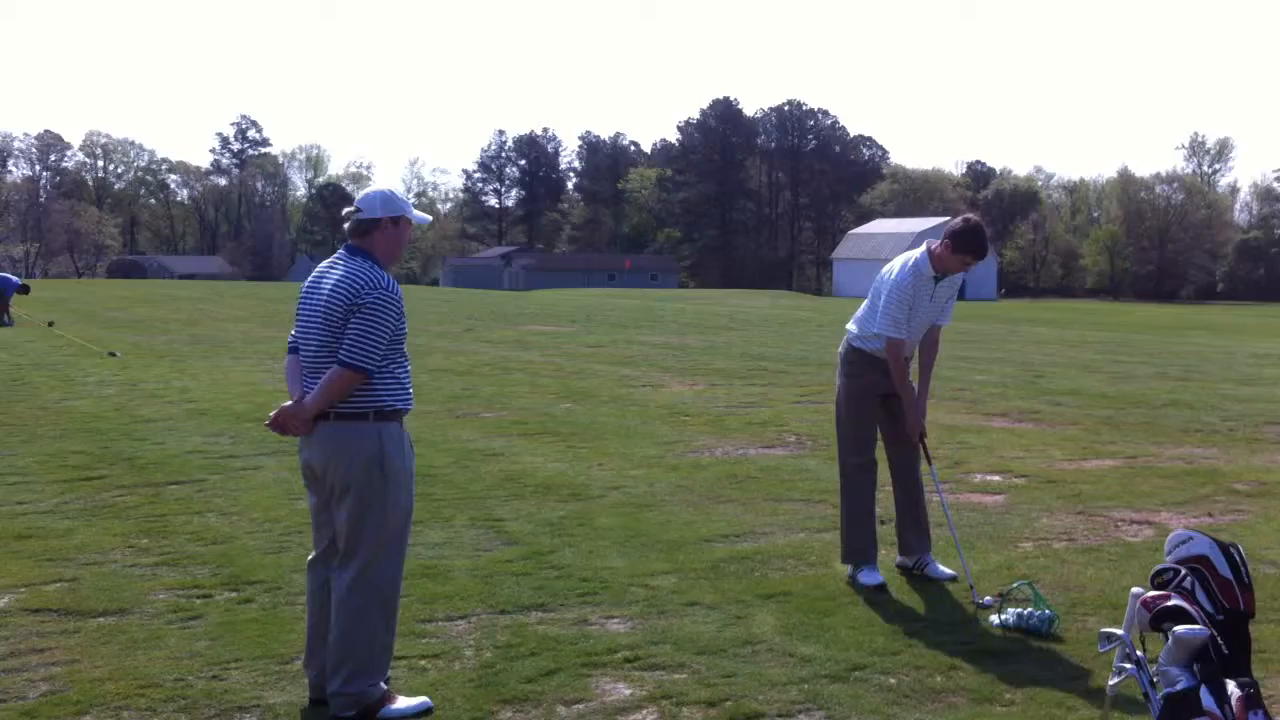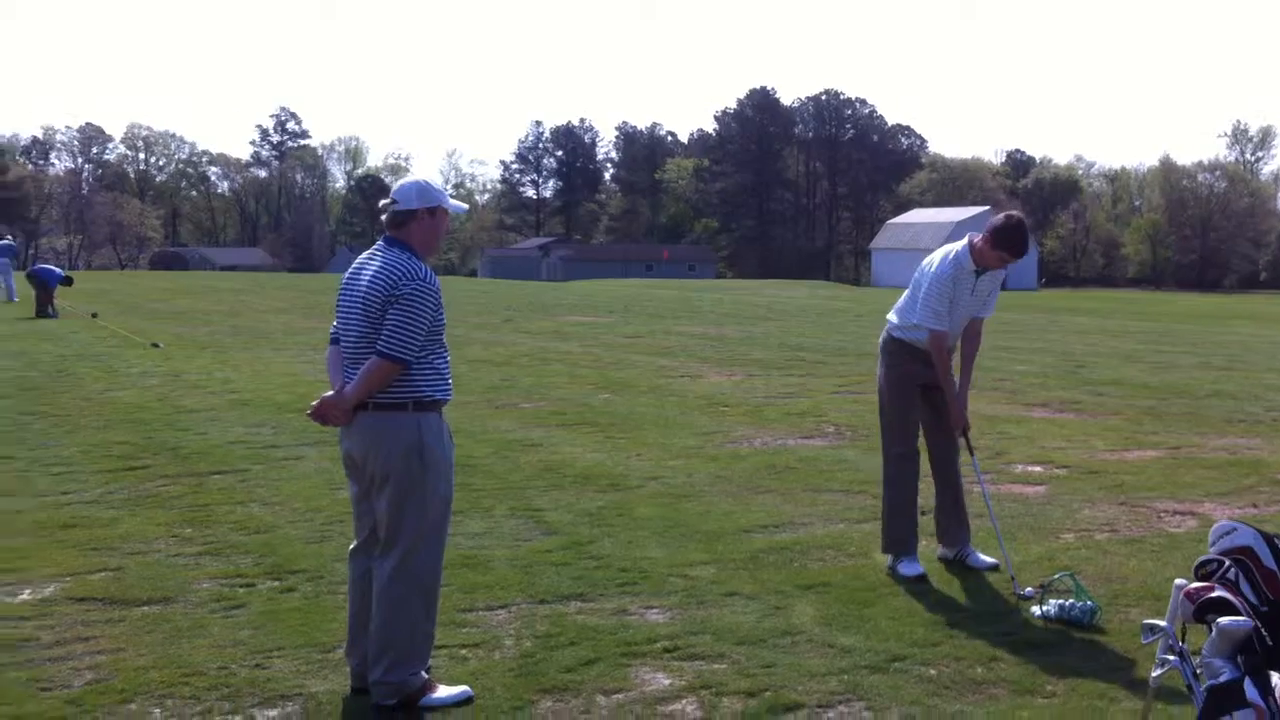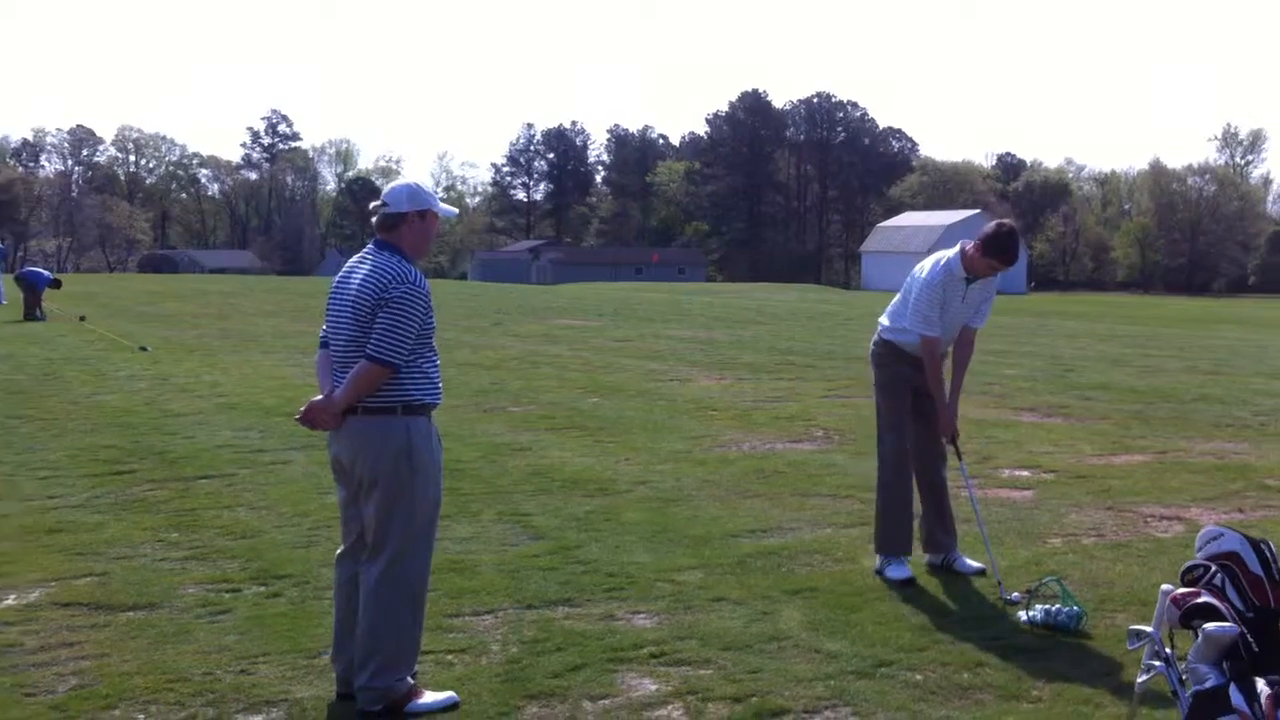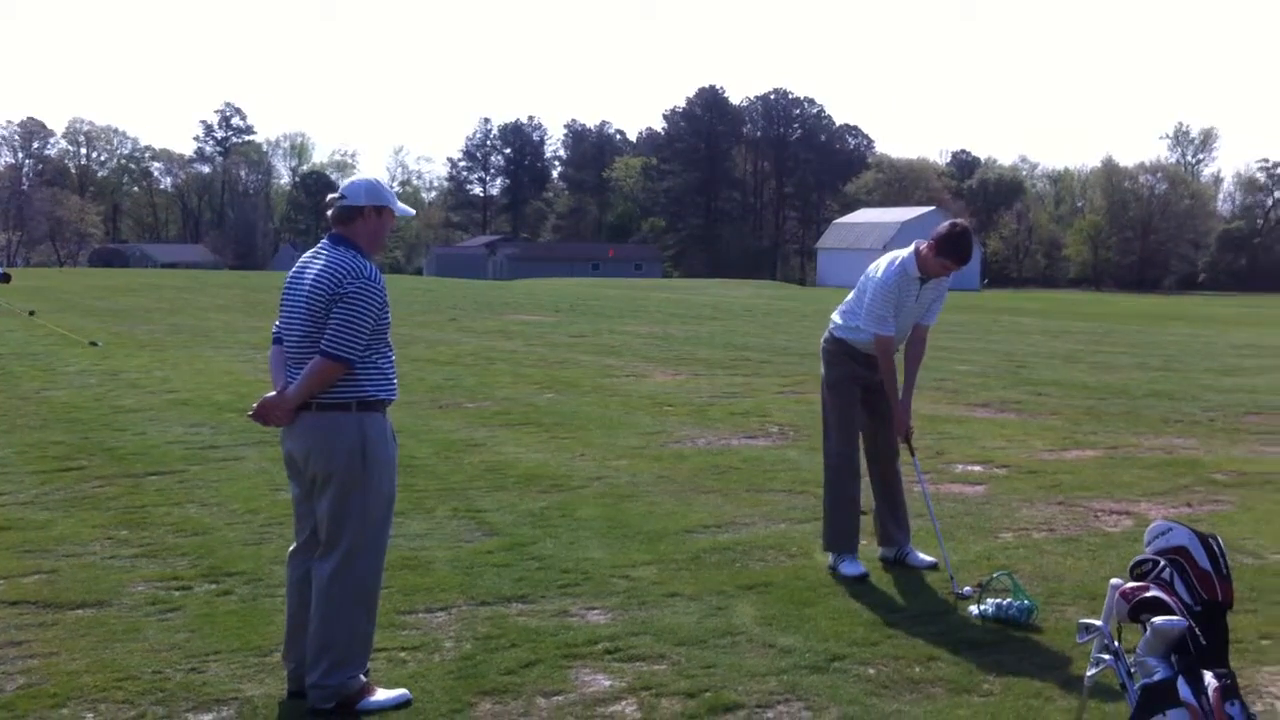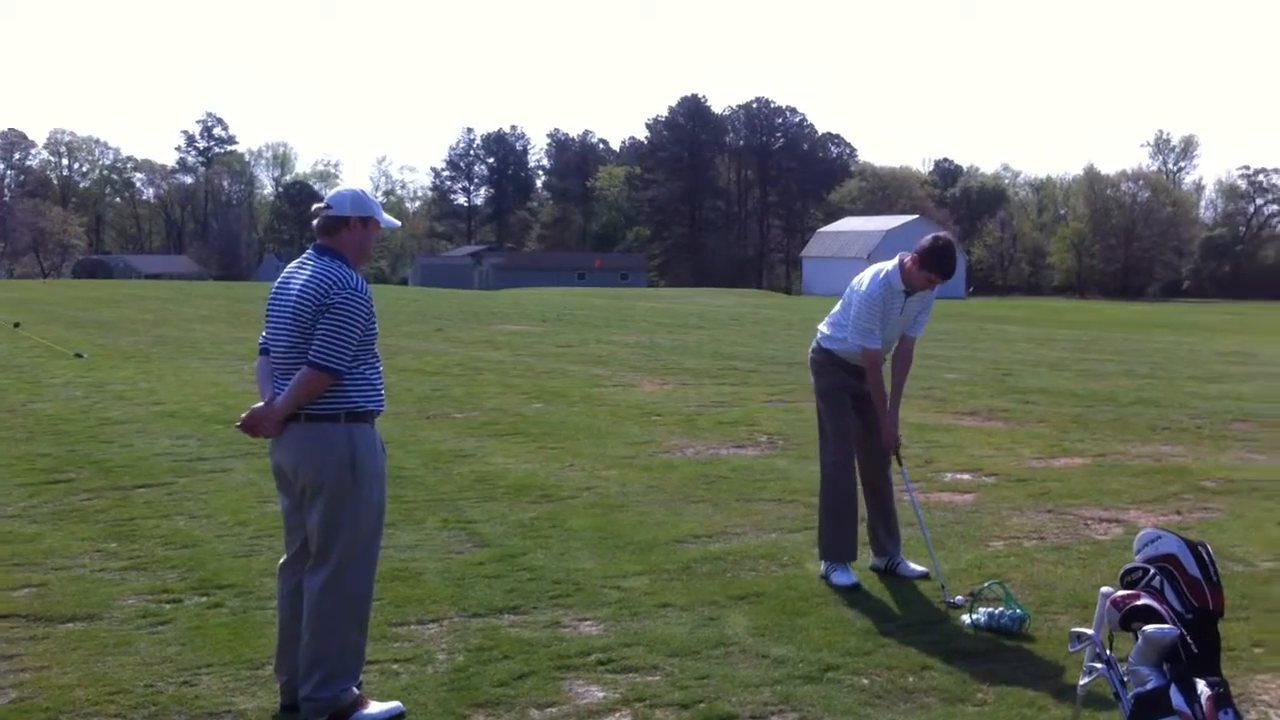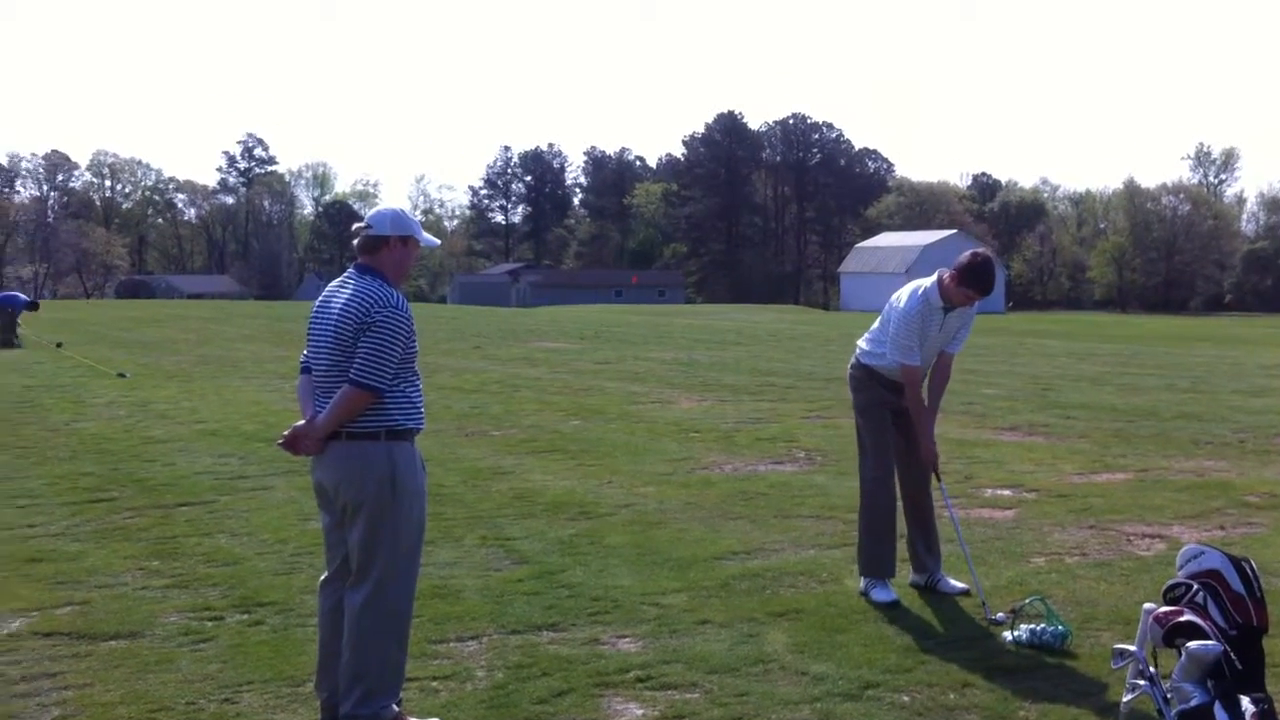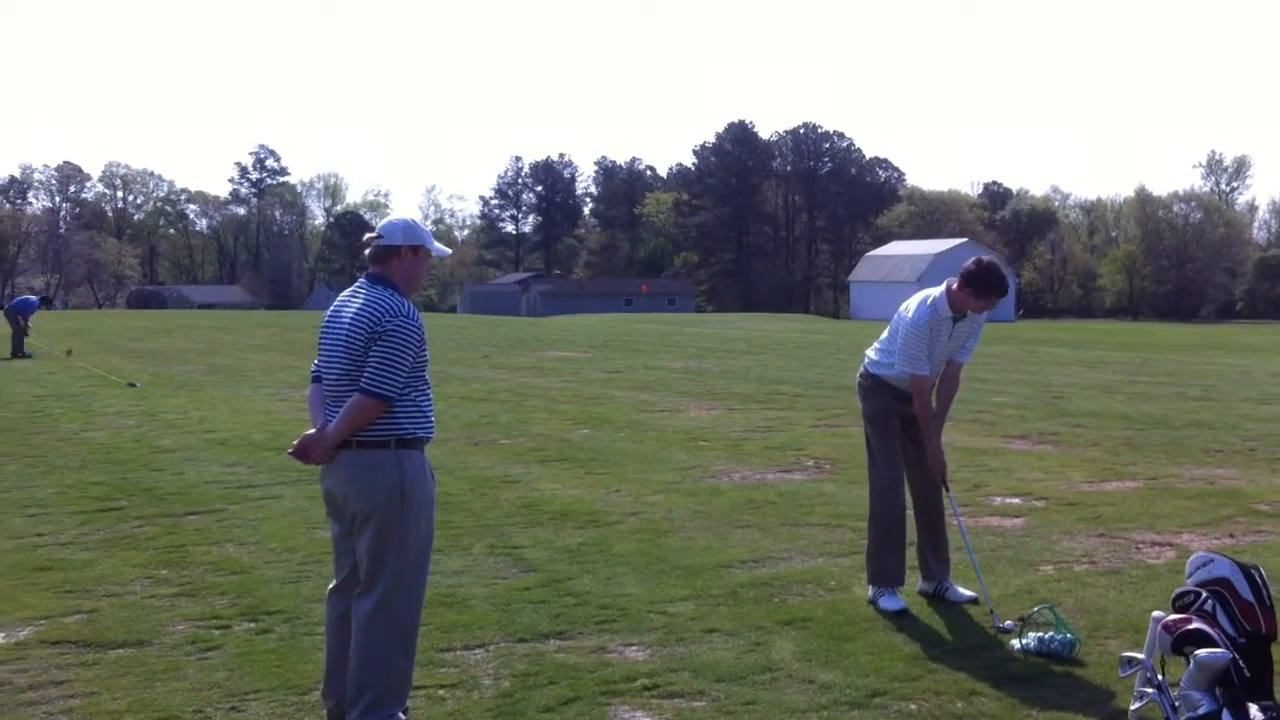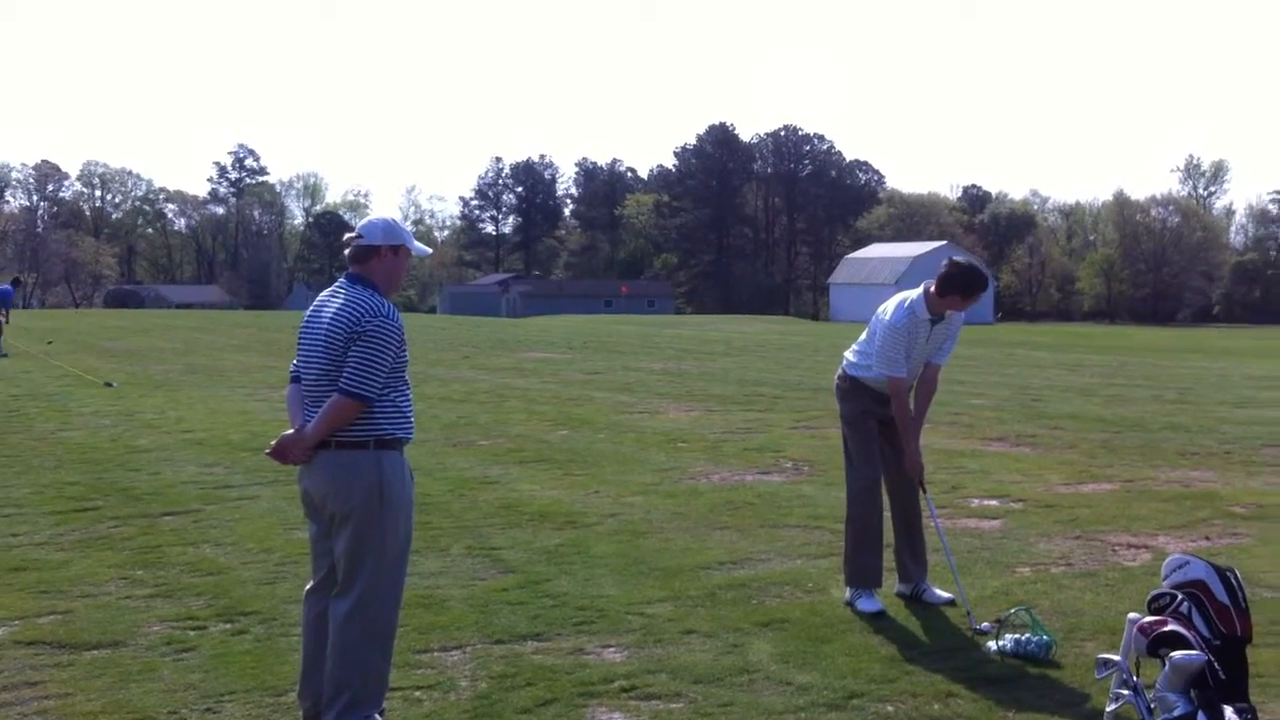
dt=0.2s
person 1, frame 1
left shoulder: (320, 276)
right shoulder: (378, 286)
left elbow: (296, 352)
right elbow: (352, 369)
left wrist: (300, 407)
right wrist: (304, 413)
left hip: (322, 438)
right hip: (368, 439)
left knee: (329, 560)
right knee: (369, 567)
person 1, frame 2
left shoulder: (359, 267)
right shoulder: (415, 277)
left elbow: (338, 343)
right elbow: (390, 359)
left wrist: (340, 398)
right wrist: (343, 401)
left hip: (362, 428)
right hip: (407, 429)
left knee: (371, 549)
right knee: (409, 556)
left ankle: (367, 667)
right ankle: (398, 680)
person 1, frame 3
left shoulder: (350, 270)
right shoulder: (406, 281)
left elbow: (328, 347)
right elbow: (380, 364)
left wrist: (330, 401)
right wrist: (334, 406)
left hip: (352, 432)
right hip: (397, 433)
left knee: (358, 553)
right knee: (397, 561)
left ankle: (353, 672)
person 1, frame 4
left shoulder: (304, 265)
right shoulder: (361, 276)
left elbow: (282, 341)
right elbow: (334, 359)
left wrist: (283, 398)
right wrist: (287, 401)
left hip: (305, 428)
right hip: (350, 429)
left knee: (311, 550)
right knee: (349, 558)
left ankle: (304, 671)
person 1, frame 5
left shoulder: (289, 277)
right shoulder: (348, 287)
left elbow: (267, 354)
right elbow: (322, 371)
left wrist: (270, 408)
right wrist: (275, 414)
left hip: (294, 439)
right hip: (339, 440)
left knee: (301, 563)
right knee: (340, 569)
person 1, frame 6
left shoulder: (329, 296)
right shoulder: (387, 305)
left elbow: (309, 371)
right elbow: (363, 388)
left wrist: (311, 425)
right wrist: (317, 431)
left hip: (334, 457)
right hip: (379, 457)
left knee: (341, 580)
right knee: (381, 587)
person 1, frame 7
left shoulder: (341, 305)
right shoulder: (399, 315)
left elbow: (320, 380)
right elbow: (374, 397)
left wrist: (322, 436)
right wrist: (327, 440)
left hip: (343, 466)
right hip: (389, 466)
left knee: (350, 587)
right knee: (389, 595)
person 1, frame 8
left shoulder: (321, 304)
right shoulder: (380, 315)
left elbow: (298, 381)
right elbow: (352, 397)
left wrist: (300, 435)
right wrist: (305, 441)
left hip: (321, 467)
right hip: (368, 467)
left knee: (327, 589)
right knee: (366, 597)
person 2, frame 1
left shoulder: (952, 278)
right shoulder: (901, 277)
left elbow: (930, 339)
right elbow: (894, 350)
left wrist: (922, 400)
right wrist: (909, 410)
left hip: (895, 364)
right hip: (863, 361)
left knee: (907, 460)
right knee: (859, 461)
left ankle: (914, 552)
right ankle: (860, 561)
person 2, frame 2
left shoulder: (995, 272)
right shoulder: (942, 269)
left elbow: (972, 331)
right elbow: (937, 342)
left wrist: (963, 393)
right wrist: (952, 403)
left hip: (936, 355)
right hip: (903, 352)
left knee: (946, 451)
right knee: (902, 452)
left ankle: (954, 543)
right ankle: (901, 551)
person 2, frame 3
left shoulder: (988, 281)
right shoulder: (933, 275)
left elbow: (965, 340)
right elbow: (930, 349)
left wrist: (953, 401)
right wrist: (942, 410)
left hip: (926, 360)
right hip: (894, 356)
left knee: (932, 457)
right knee: (896, 453)
left ankle: (941, 549)
right ankle: (890, 553)
person 2, frame 4
left shoulder: (940, 279)
right shoulder: (887, 275)
left elbow: (917, 339)
right elbow: (885, 349)
left wrist: (907, 400)
right wrist: (896, 409)
left hip: (878, 358)
right hip: (844, 353)
left knee: (885, 451)
right knee: (843, 451)
left ankle: (894, 542)
right ankle: (841, 550)
person 2, frame 5
left shoulder: (926, 291)
right shoulder: (872, 289)
left elbow: (904, 350)
right elbow: (874, 363)
left wrist: (893, 413)
right wrist: (884, 421)
left hip: (866, 368)
right hip: (833, 363)
left knee: (878, 460)
right knee: (839, 459)
left ankle: (885, 552)
right ankle: (834, 559)
person 2, frame 6
left shoulder: (966, 308)
right shoulder: (911, 305)
left elbow: (942, 366)
right elbow: (912, 380)
left wrist: (929, 429)
right wrist: (923, 439)
left hip: (907, 384)
right hip: (872, 379)
left knee: (918, 476)
right knee: (879, 475)
left ankle: (926, 569)
right ankle: (873, 576)
person 2, frame 7
left shoulder: (975, 317)
right shoulder: (919, 315)
left elbow: (950, 377)
right elbow: (920, 389)
left wrist: (936, 438)
right wrist: (932, 447)
left hip: (916, 392)
right hip: (882, 389)
left knee: (929, 485)
right knee: (888, 484)
left ankle: (935, 577)
right ankle: (882, 584)
person 2, frame 8
left shoulder: (953, 319)
right shoulder: (897, 319)
left elbow: (928, 378)
right elbow: (898, 392)
left wrist: (914, 441)
right wrist: (910, 450)
left hip: (893, 394)
right hip: (860, 391)
left knee: (906, 487)
right knee: (865, 487)
left ankle: (912, 579)
right ankle: (860, 586)
